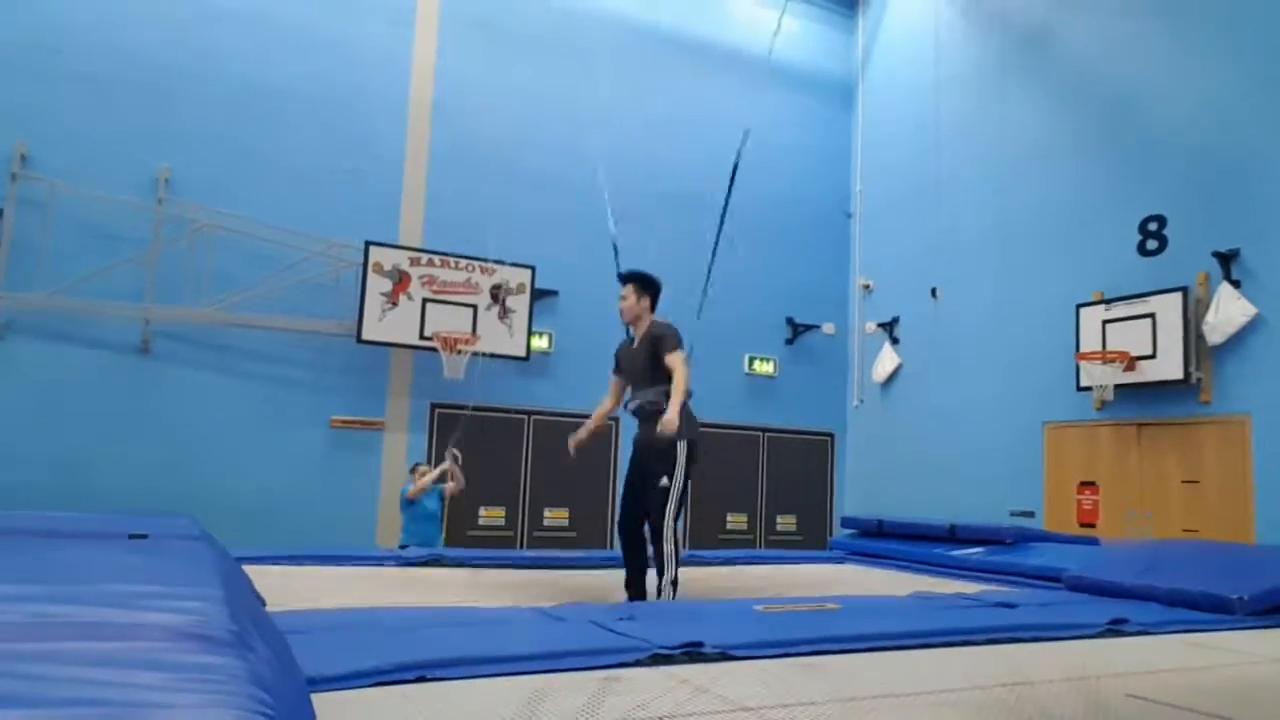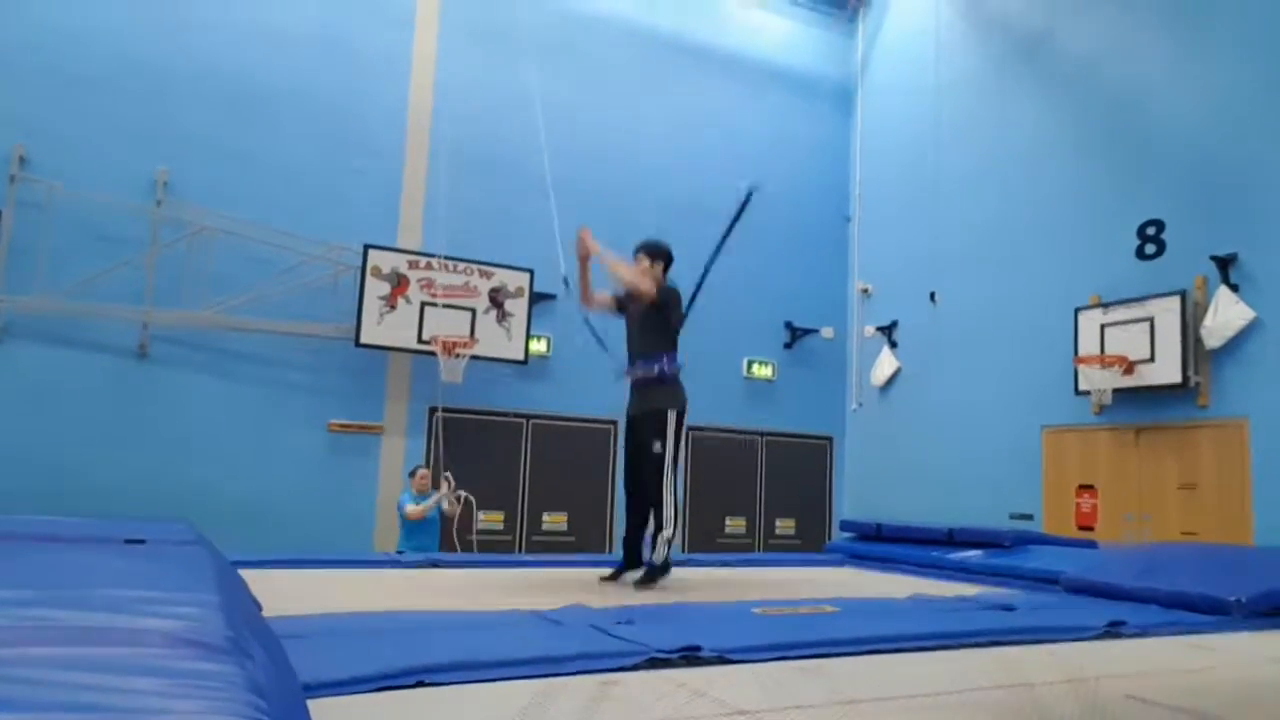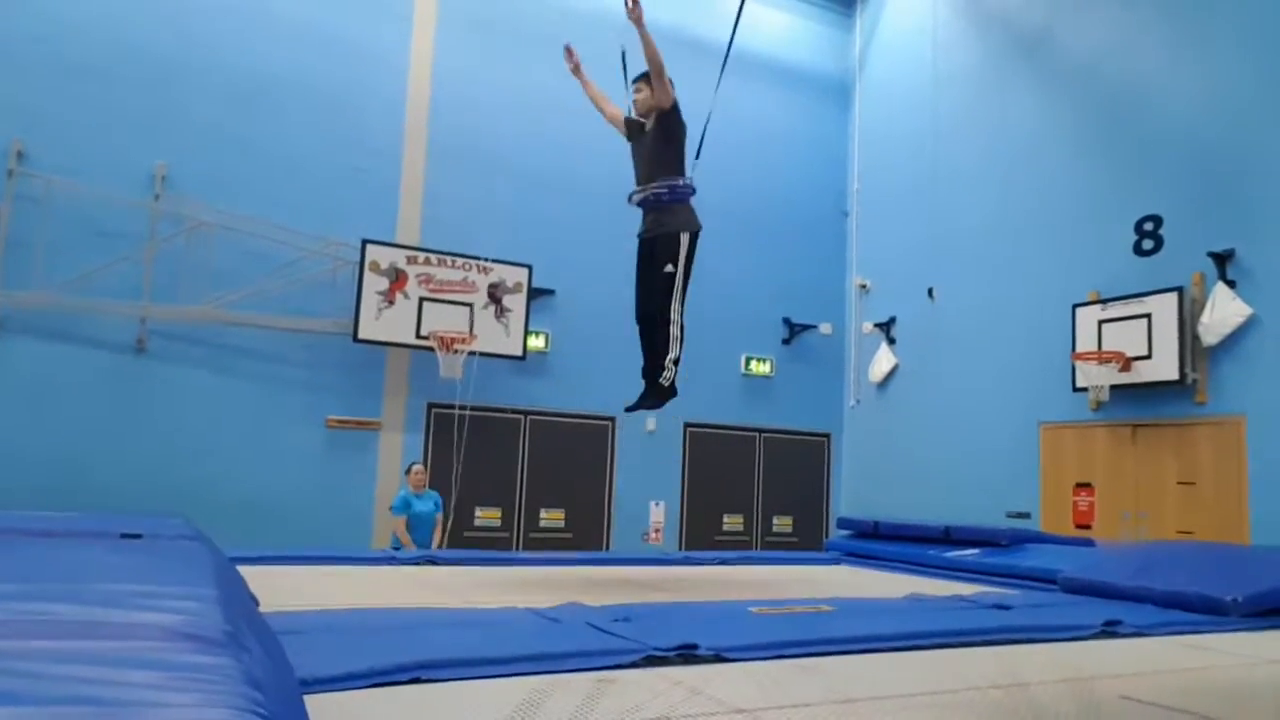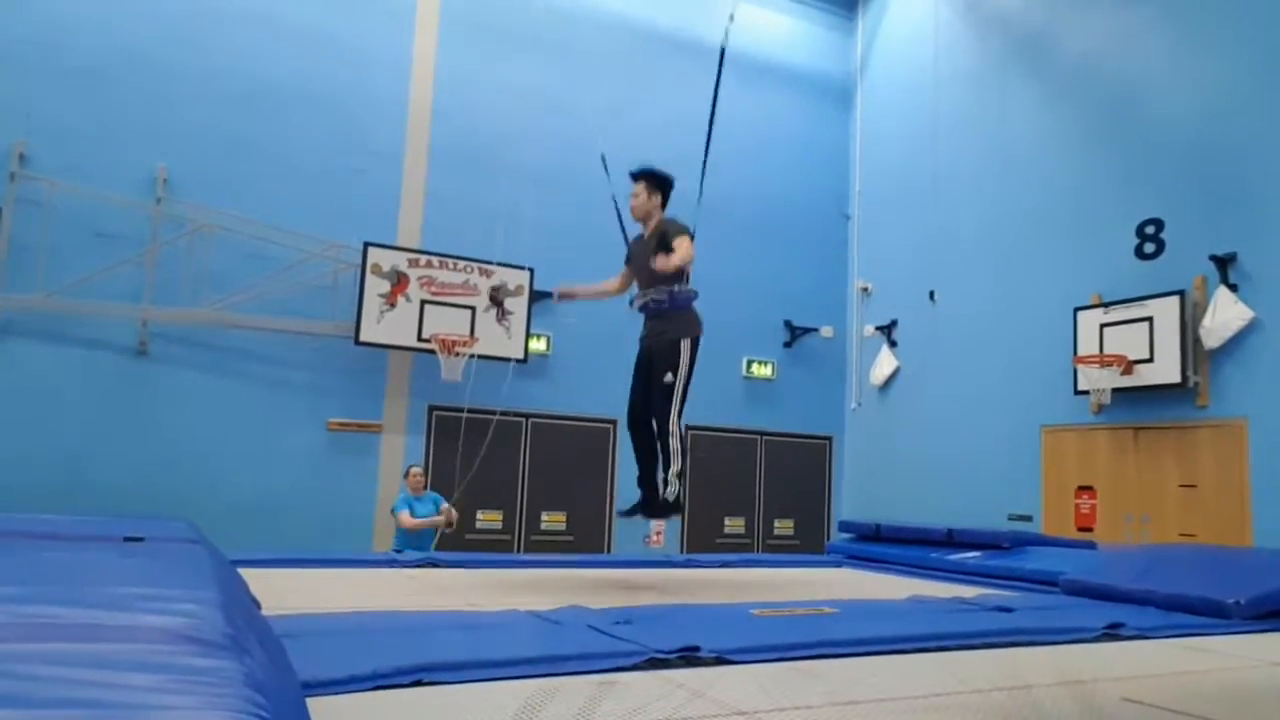
dt=0.4s
person 1, frame 1
left shoulder: (663, 333)
right shoulder: (625, 350)
left elbow: (680, 372)
right elbow: (613, 397)
left wrist: (675, 409)
right wrist: (585, 431)
left hip: (675, 436)
right hip: (647, 438)
left knee: (662, 524)
right knee: (628, 525)
left ankle: (666, 603)
right ankle: (636, 600)
person 1, frame 2
left shoulder: (667, 296)
right shoulder: (633, 304)
left elbow: (637, 284)
right elbow: (590, 301)
left wrist: (602, 254)
right wrist: (585, 266)
left hip: (664, 403)
right hip: (639, 403)
left knee: (659, 486)
right knee: (634, 487)
left ankle: (660, 559)
right ankle: (631, 557)
person 1, frame 3
left shoulder: (671, 121)
right shoulder: (637, 130)
left elbow: (663, 75)
right elbow: (606, 109)
right wrist: (579, 73)
left hip: (677, 226)
right hip: (650, 227)
left knee: (669, 306)
right knee: (646, 311)
left ankle: (666, 380)
right ankle: (652, 383)
person 1, frame 4
left shoulder: (670, 228)
right shoulder: (638, 241)
left elbow: (688, 252)
right elbow: (619, 283)
left wrist: (671, 262)
right wrist: (578, 292)
left hip: (677, 330)
right hip: (652, 333)
left knee: (666, 415)
right knee: (636, 415)
left ankle: (672, 495)
right ankle: (649, 493)
